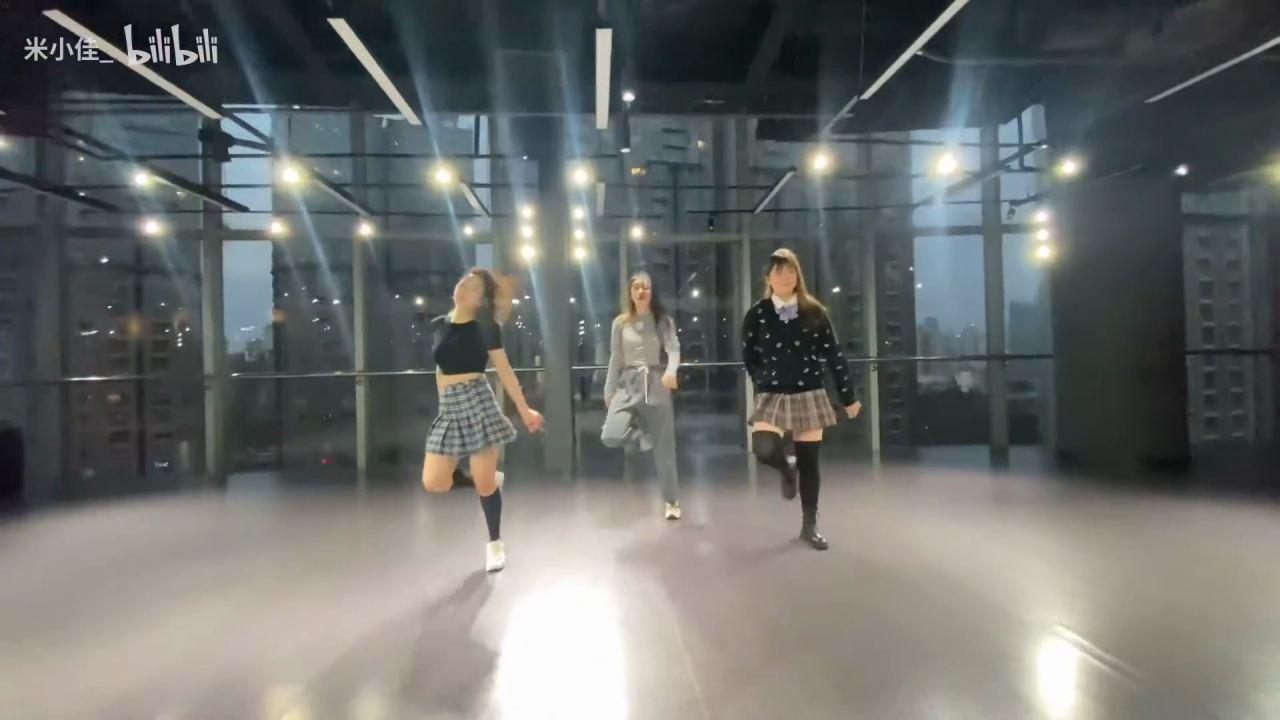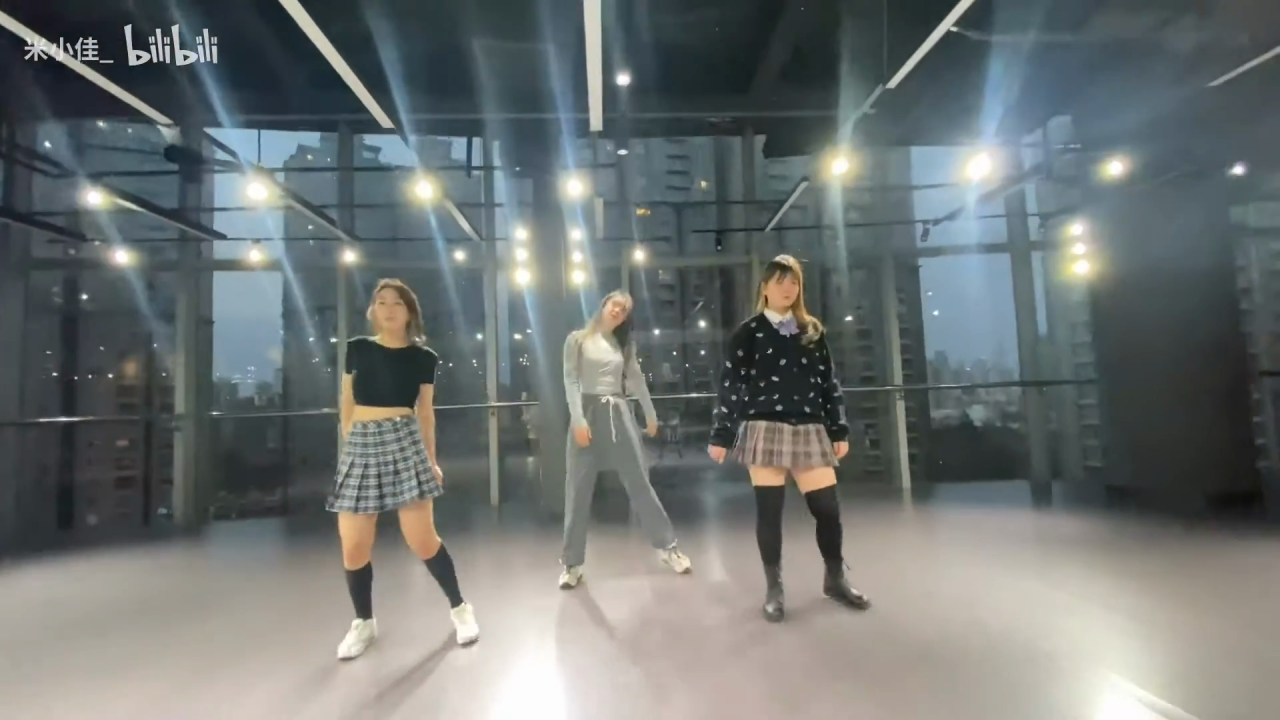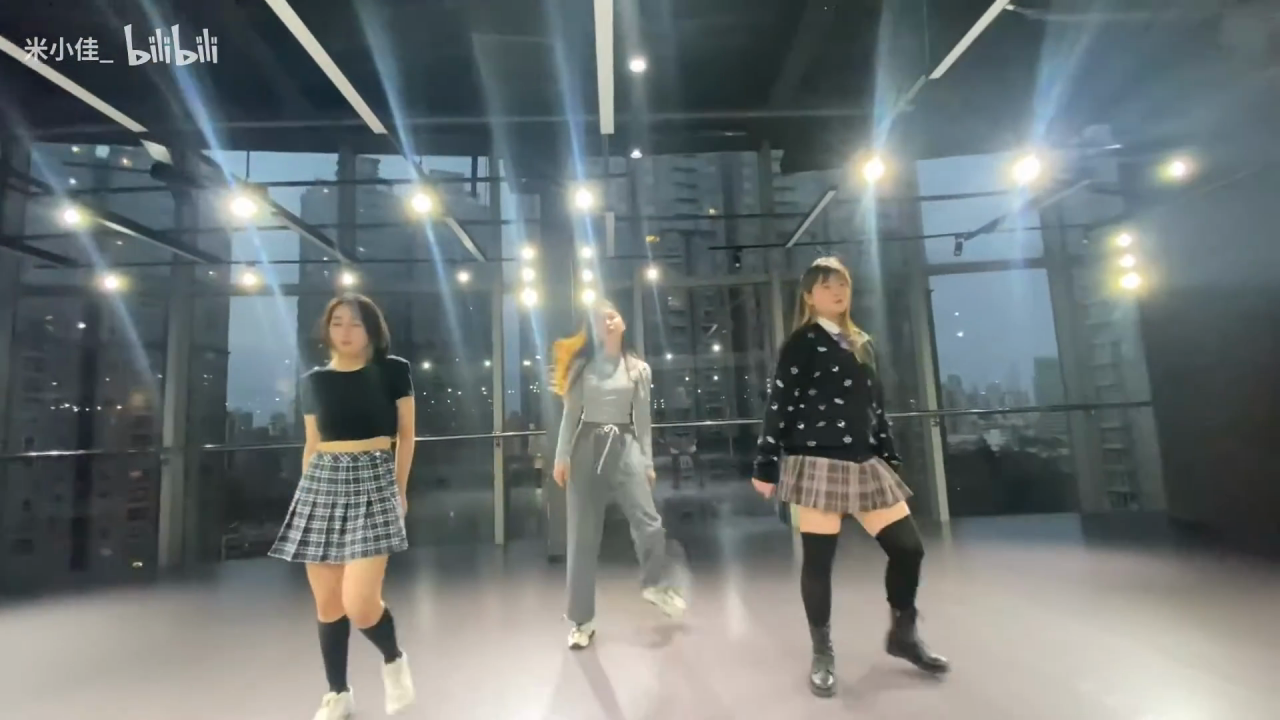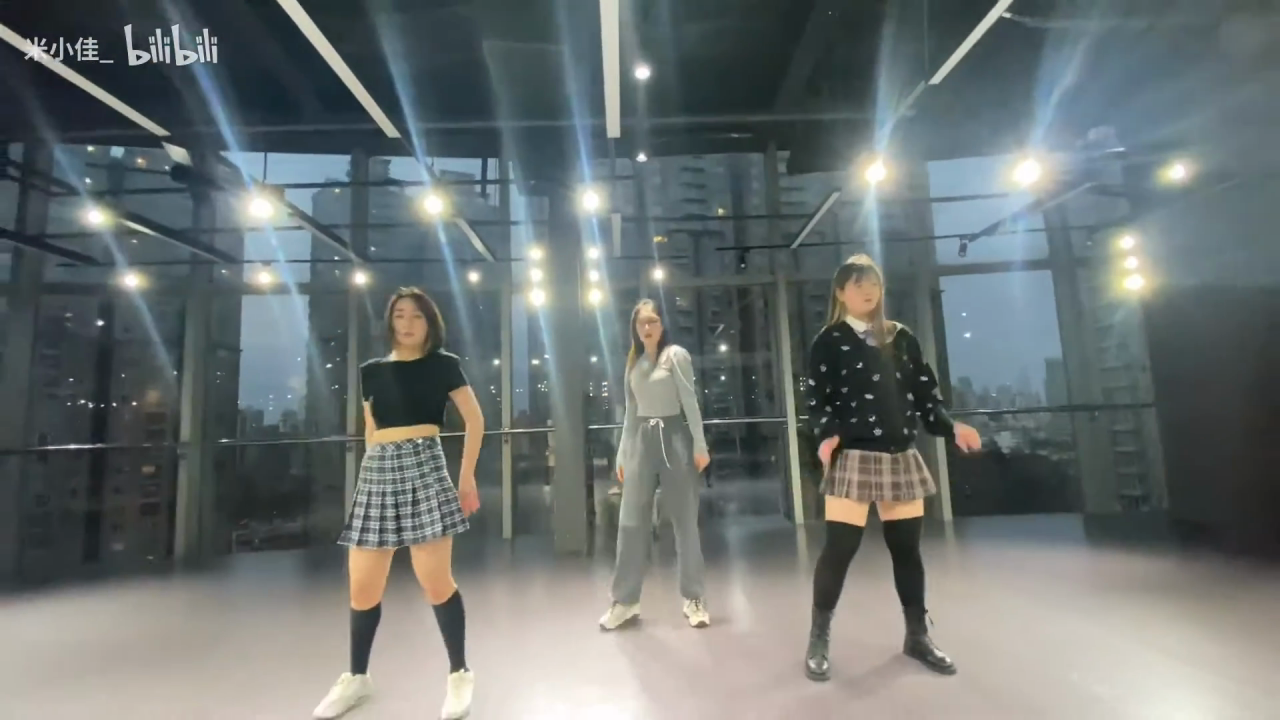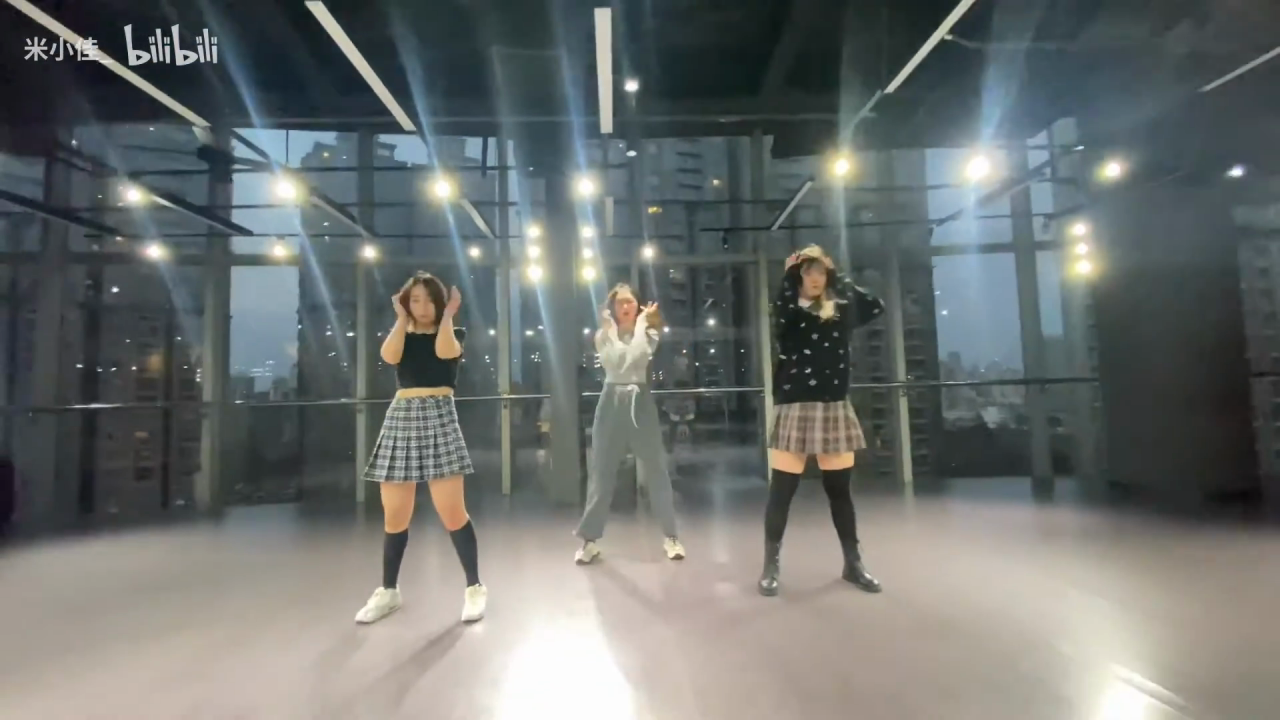
dt=0.5s
person 1, frame 1
left shoulder: (485, 328)
right shoulder: (439, 325)
left elbow: (504, 370)
left wrist: (524, 409)
left hip: (478, 402)
right hip: (448, 408)
left knee: (484, 482)
right knee: (432, 481)
left ankle: (494, 544)
right ankle: (488, 479)
person 1, frame 2
left shoulder: (423, 357)
right shoulder: (356, 349)
left elbow: (425, 411)
right elbow: (346, 405)
left wrist: (431, 461)
right wrist: (351, 446)
left hip: (404, 446)
right hip: (360, 448)
left knee: (422, 541)
right knee: (353, 548)
left ankle: (459, 608)
right ankle: (364, 623)
person 1, frame 3
left shoulder: (392, 371)
right shoulder: (314, 380)
left elbow: (406, 434)
right elbow: (312, 444)
left wrist: (399, 488)
right wrist: (305, 497)
left hip: (373, 482)
right hip: (321, 484)
left knee: (360, 606)
right knee: (328, 605)
person 1, frame 4
left shoulder: (443, 365)
right shoulder: (371, 371)
left elbow: (474, 420)
left wrist: (467, 474)
right wrist: (374, 471)
left hip: (423, 467)
right hip: (377, 471)
left knee: (436, 582)
right knee: (362, 588)
person 1, frame 5
left shoulder: (452, 336)
right shoulder: (403, 339)
left elbow: (445, 351)
right elbow: (389, 356)
left wrist: (447, 316)
right wrist: (401, 319)
left hip: (440, 420)
right hip: (400, 421)
left knee: (451, 512)
right knee: (395, 515)
left ankle: (475, 588)
right ankle: (388, 591)
person 2, frame 1
left shoulder: (815, 313)
right shoulder: (757, 315)
left elbow: (834, 355)
right elbow: (750, 358)
left wrist: (848, 395)
right wrist: (766, 385)
left hip: (809, 395)
right hip: (772, 396)
left knee: (810, 461)
right knee: (765, 449)
right ankle: (788, 469)
person 2, frame 2
left shoulder: (812, 330)
right shoulder: (749, 332)
left elbow: (829, 383)
right elbow: (730, 384)
left wrist: (839, 431)
right wrist: (721, 435)
left hip: (810, 430)
right hip: (765, 429)
left knee: (827, 508)
right knee: (769, 511)
left ankle: (835, 579)
right ankle: (774, 590)
person 2, frame 3
left shoulder: (862, 344)
right shoulder: (802, 343)
right elbow: (780, 405)
left wrist: (889, 458)
right wrist: (766, 465)
left hip: (866, 463)
right hip: (817, 463)
left knee: (908, 547)
right knee: (818, 560)
left ankle: (903, 632)
right ankle: (822, 655)
person 2, frame 4
left shoulder: (901, 337)
right shoulder: (829, 342)
left elbow: (924, 392)
right elbow: (817, 401)
left wrist: (949, 426)
right wrist: (827, 435)
left hip: (900, 455)
right hip: (852, 457)
left knee: (907, 549)
right knee: (838, 548)
left ankle: (917, 636)
right ankle: (819, 640)
person 2, frame 5
left shoulder: (838, 313)
right shoulder: (787, 314)
left elbow: (874, 307)
right elbow: (785, 307)
left wrist: (837, 279)
right wrist: (792, 272)
left hip: (835, 410)
right hip: (795, 410)
left knee: (840, 491)
right knee: (781, 491)
left ankle: (853, 564)
right ankle: (771, 566)
person 3, frame 1
left shoulder: (663, 321)
right shoulder: (621, 323)
left elbow: (673, 350)
right elbow: (614, 358)
left wrist: (670, 370)
right wrist: (609, 390)
left hip: (654, 383)
right hip: (626, 383)
left knee: (664, 444)
right knee: (612, 436)
left ankle: (671, 500)
right ankle: (639, 431)
person 3, frame 2
left shoulder: (624, 344)
right shoulder: (578, 339)
left elbow: (635, 380)
right elbow: (571, 380)
left wrist: (651, 414)
right wrist: (577, 419)
left hip: (620, 414)
right hip: (589, 414)
left knee: (640, 485)
right knee: (578, 491)
left ankle: (668, 547)
right ankle: (572, 564)
person 3, frame 3
left shoulder: (639, 369)
right shoulder: (582, 365)
left elbow: (642, 418)
right elbow: (571, 412)
left wrist: (647, 461)
right wrist: (561, 456)
left hip: (624, 447)
right hip: (588, 447)
left knee: (648, 524)
right knee: (583, 536)
person 3, frame 4
left shoulder: (677, 355)
right shoulder: (633, 365)
left elbow: (690, 403)
left wrist: (700, 446)
right wrist: (622, 454)
left hip: (673, 437)
right hip: (641, 441)
left knee: (685, 523)
right knee: (631, 523)
left ankle: (693, 599)
person 3, frame 5
left shoulder: (649, 335)
right shoulder: (603, 335)
left elbow: (639, 356)
right elbow: (610, 361)
left wrist: (642, 322)
right wrist: (610, 327)
left hip: (641, 401)
right hip: (612, 402)
left knee: (656, 470)
right knee: (602, 473)
left ankle: (670, 536)
right ankle: (589, 539)
